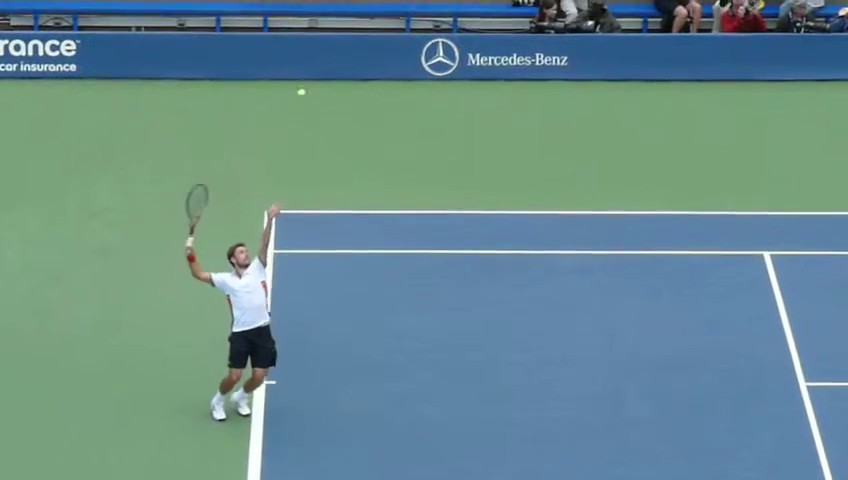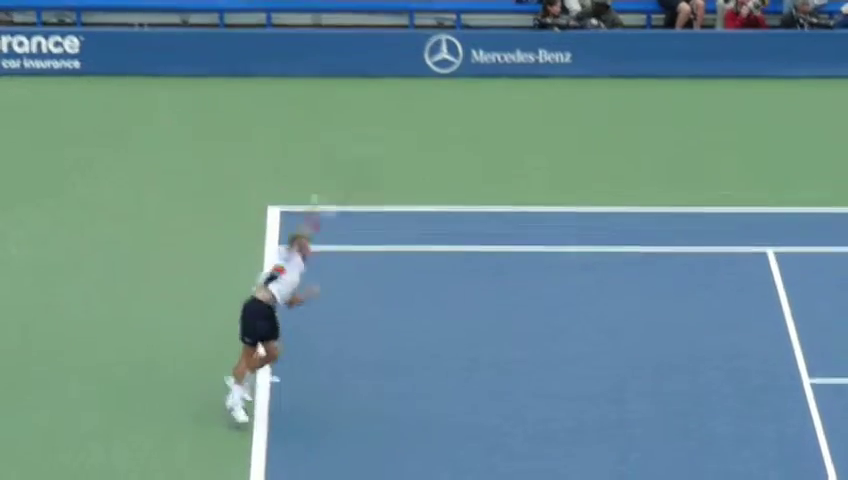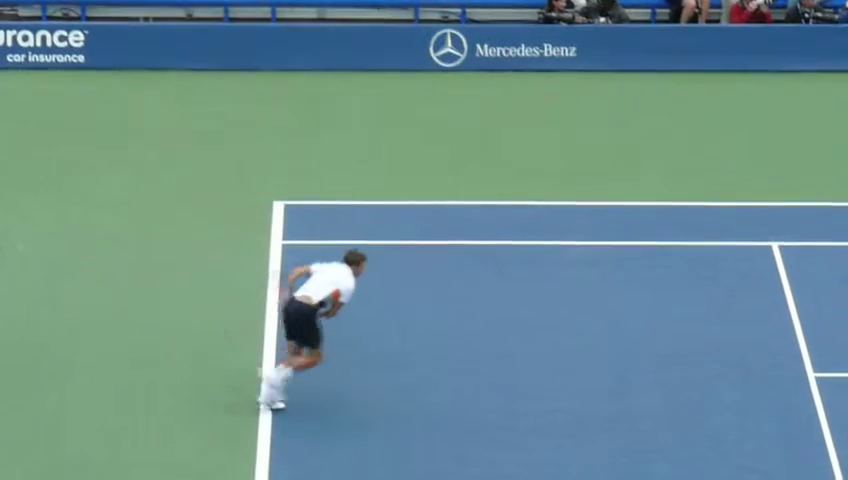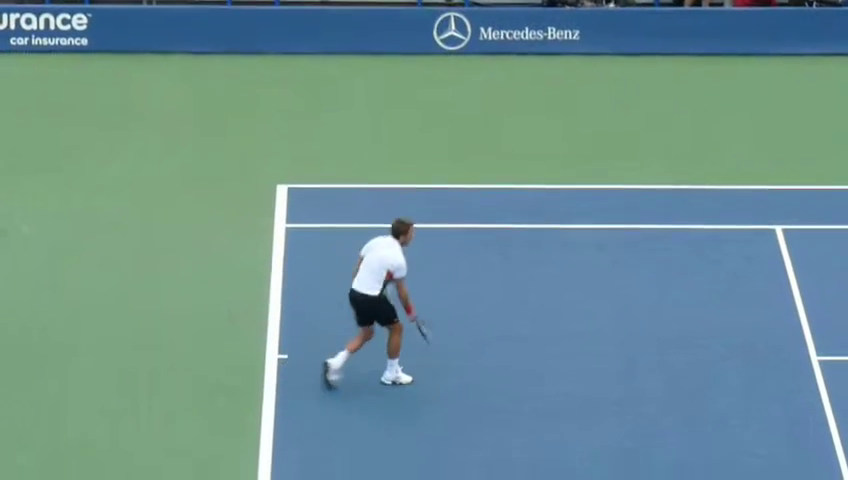
dt=0.4s
person 1, frame 1
left shoulder: (257, 269)
right shoulder: (226, 279)
left elbow: (264, 244)
right elbow: (198, 275)
left wrist: (269, 220)
right wrist: (190, 254)
left hip: (262, 331)
right hip: (241, 333)
left knee: (258, 377)
right knee: (234, 377)
left ankle: (240, 399)
right ankle: (218, 402)
person 1, frame 2
left shoulder: (297, 266)
right shoulder: (289, 256)
left elbow: (290, 302)
right elbow: (297, 242)
left wrist: (307, 295)
left hip: (267, 311)
right hip: (257, 308)
left knee: (273, 354)
right knee: (248, 354)
left ankle: (236, 380)
right ankle: (234, 400)
person 1, frame 3
left shoulder: (327, 266)
right shoulder: (349, 283)
left elbow: (298, 271)
right elbow: (333, 312)
left wrist: (287, 291)
left hip: (292, 305)
right hip: (305, 311)
left knee: (295, 353)
right knee: (314, 358)
left ankle: (269, 394)
right ankle: (277, 375)
person 1, frame 4
left shoulder: (375, 242)
right shoulder: (398, 259)
left elbow: (357, 267)
right elbow: (401, 291)
right wrist: (410, 311)
left hip: (355, 293)
right hip: (371, 298)
left knee: (365, 334)
right knee: (397, 329)
left ankle: (335, 363)
right ankle: (392, 374)
